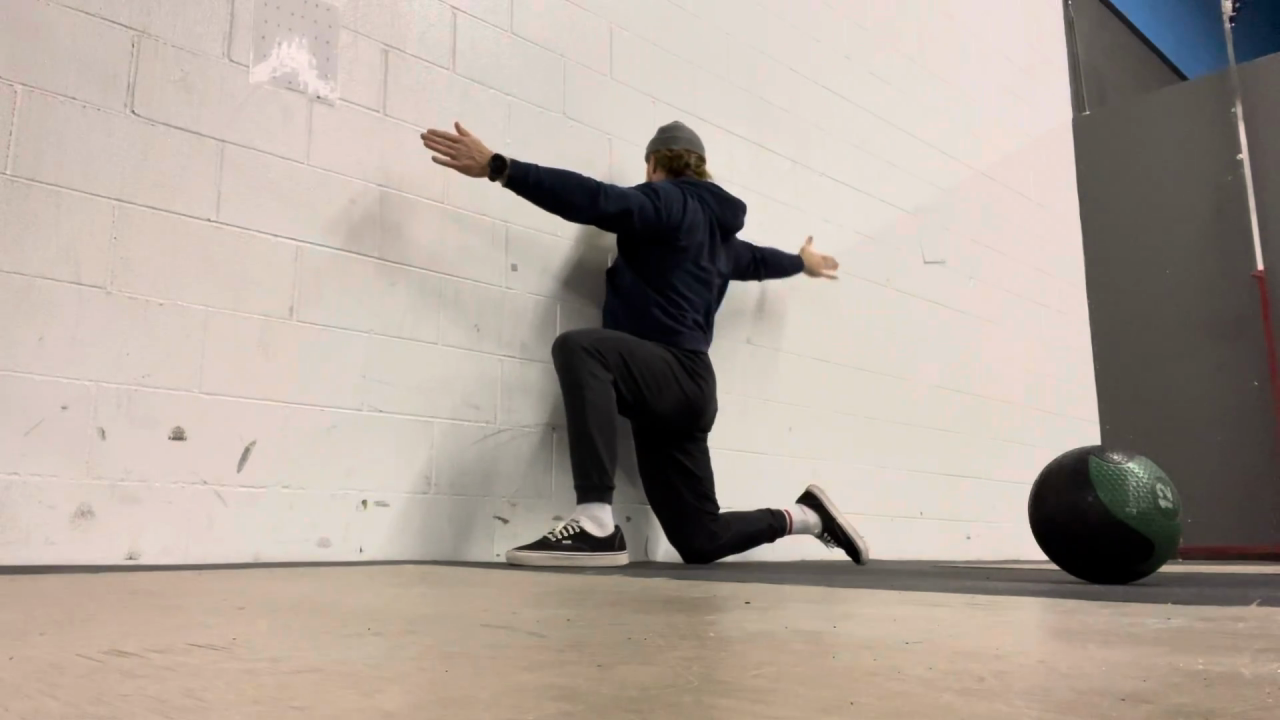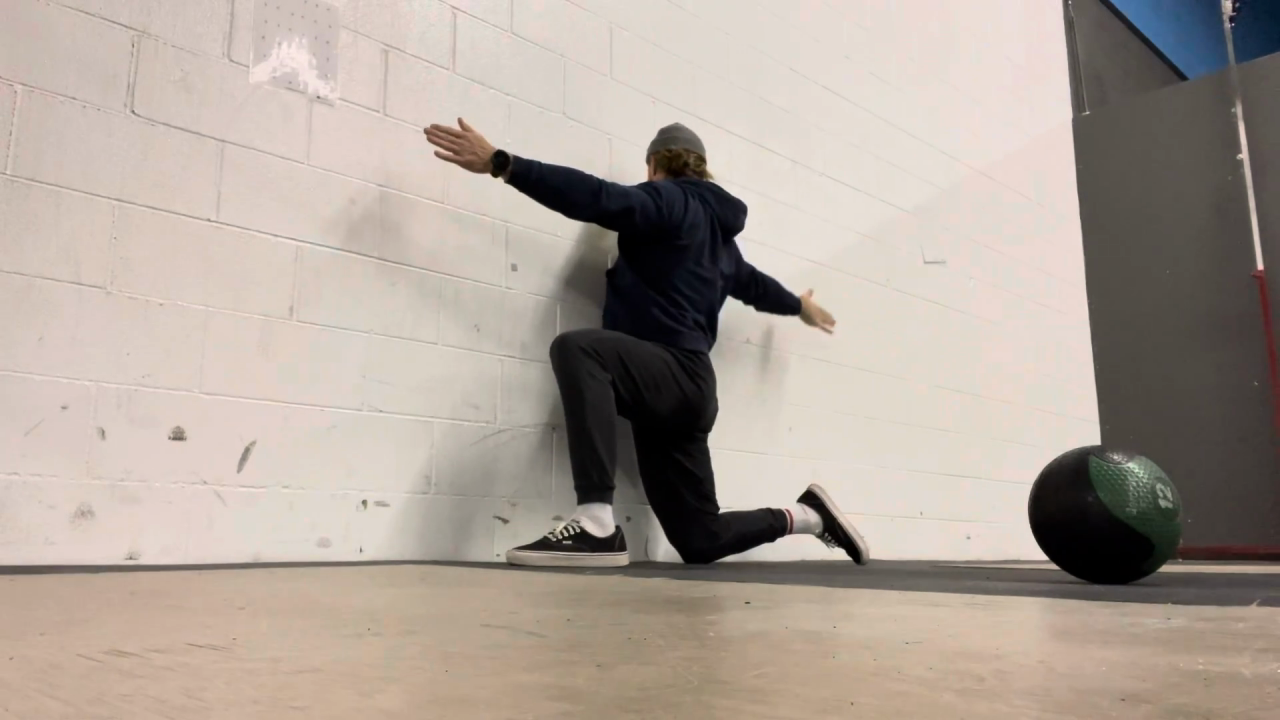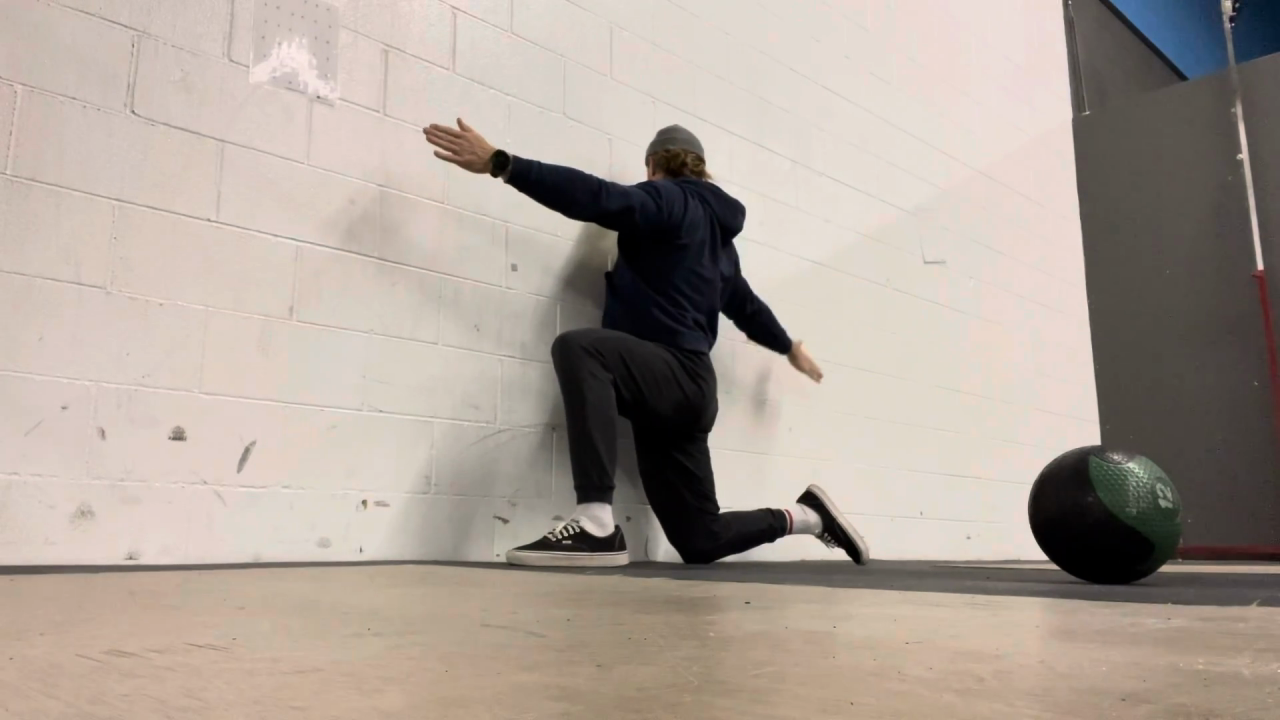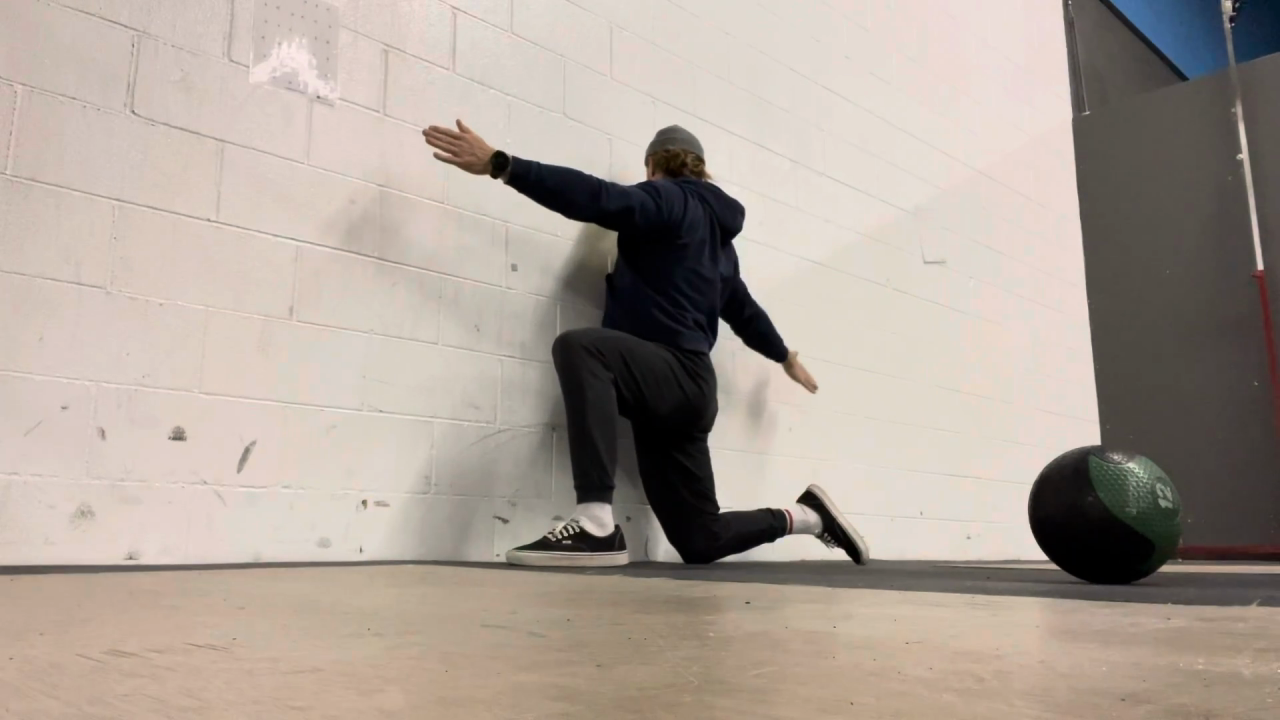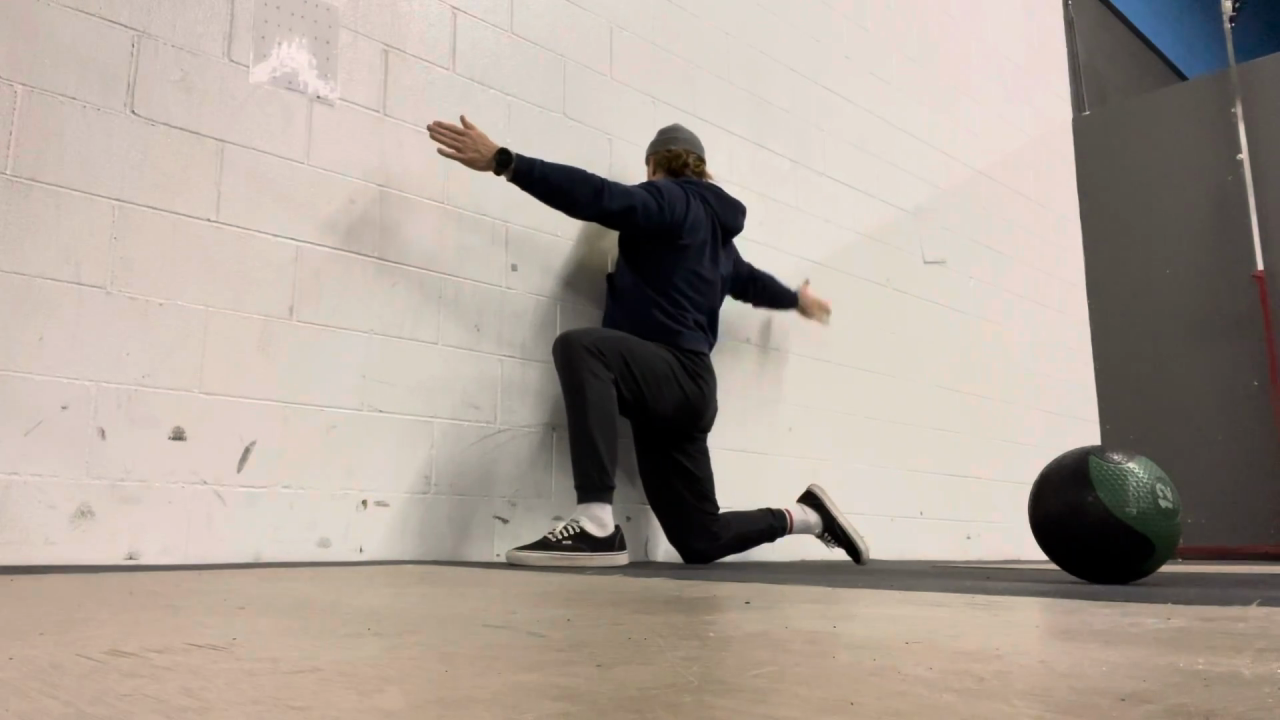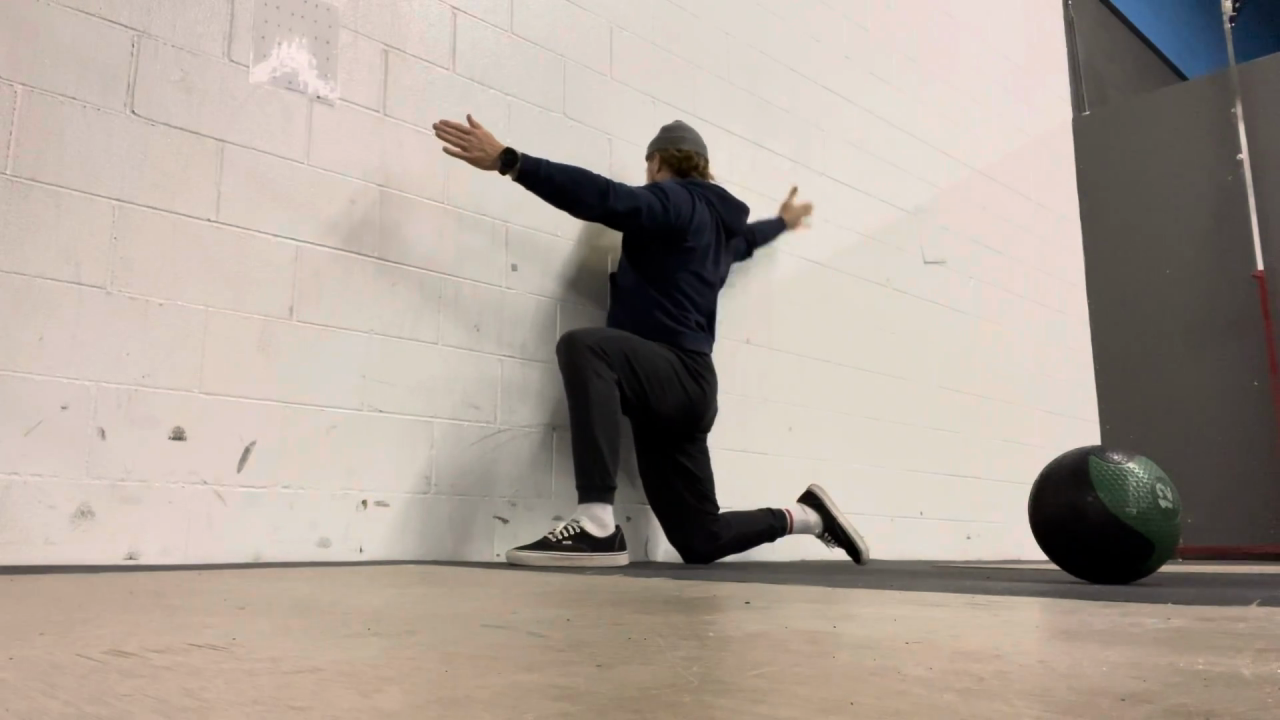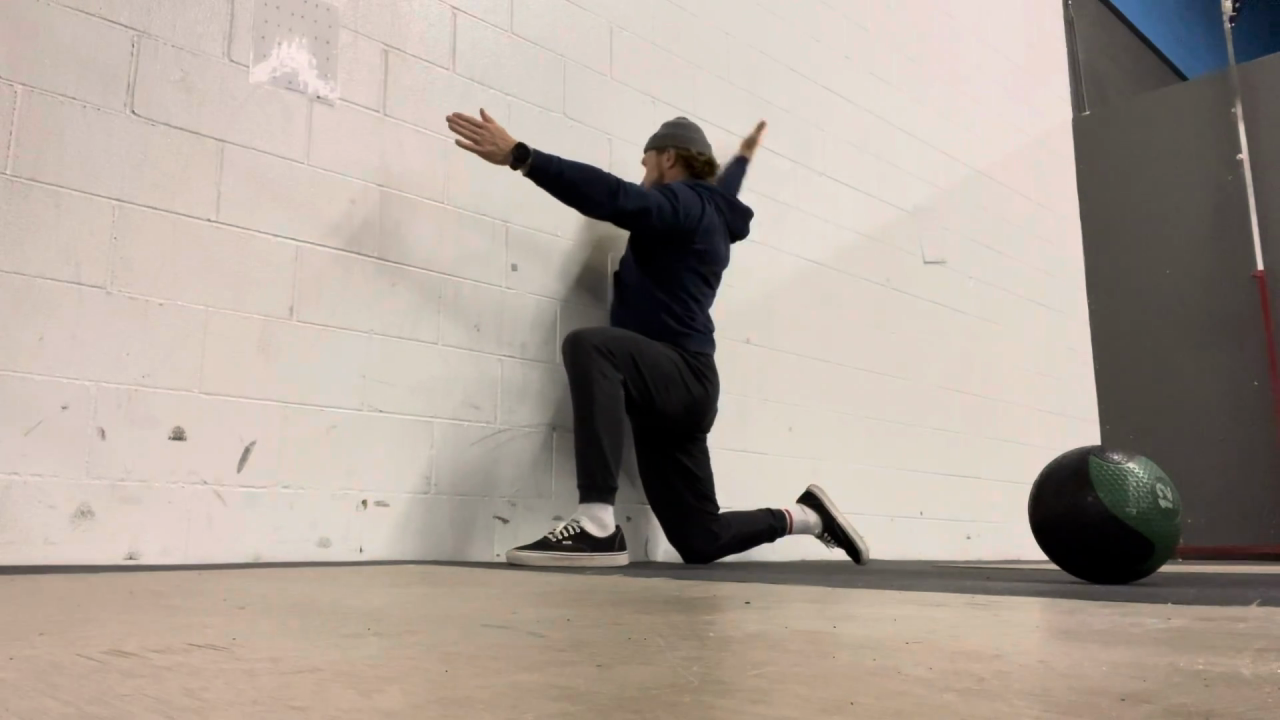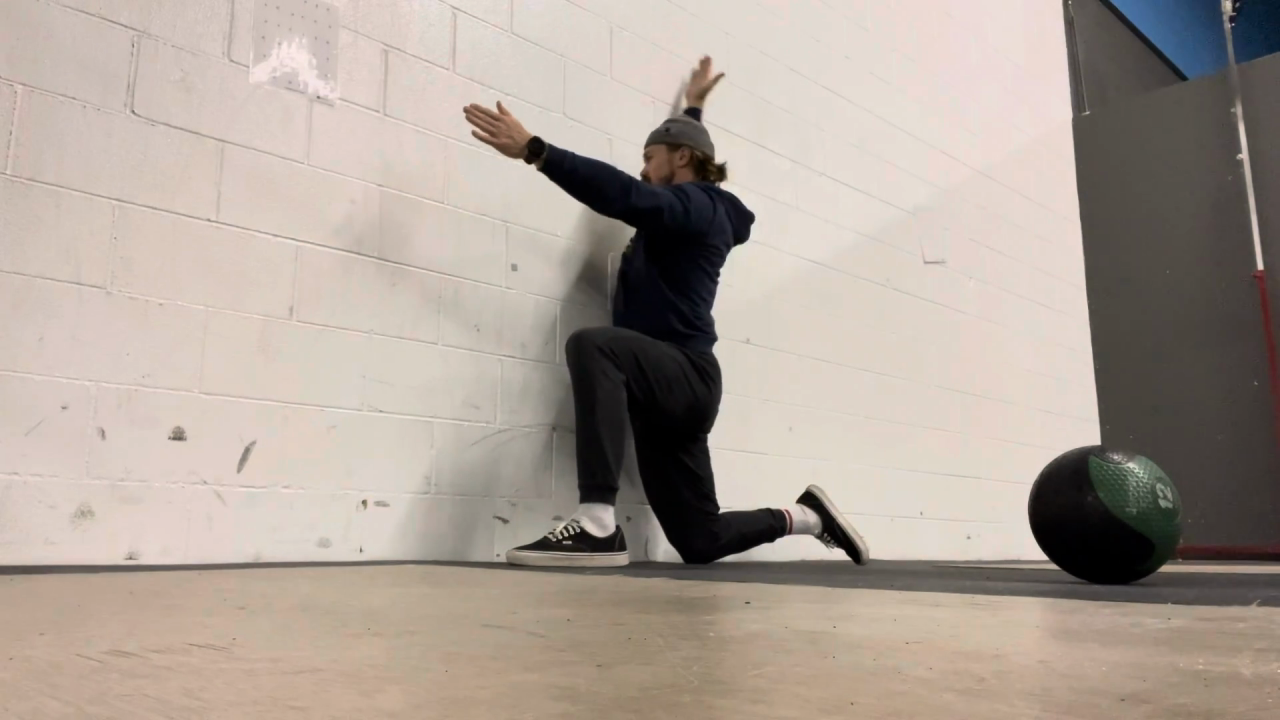
dt=0.2s
person 1, frame 1
left shoulder: (668, 201)
right shoulder: (713, 224)
left elbow: (593, 200)
right elbow: (752, 260)
left wrist: (496, 166)
right wrist: (800, 261)
left hip: (675, 376)
right hip: (682, 386)
right knee: (700, 541)
left ankle: (596, 527)
right ankle: (806, 516)
person 1, frame 2
left shoulder: (669, 201)
right shoulder: (716, 227)
left elbow: (595, 198)
right elbow: (752, 282)
left wrist: (499, 163)
right wrist: (800, 306)
left hip: (675, 376)
right hip: (684, 386)
right knee: (700, 541)
left ankle: (596, 527)
right ankle: (807, 516)
person 1, frame 3
left shoulder: (668, 201)
right shoulder: (714, 228)
left elbow: (595, 197)
right elbow: (744, 303)
left wrist: (498, 162)
right wrist: (790, 349)
left hip: (677, 377)
right hip: (683, 387)
right knee: (700, 541)
left ankle: (595, 527)
right ankle: (806, 517)
person 1, frame 4
left shoulder: (668, 201)
right shoulder: (714, 229)
left elbow: (595, 198)
right elbow: (741, 305)
left wrist: (498, 163)
right wrist: (787, 356)
left hip: (676, 377)
right hip: (684, 387)
right knee: (700, 541)
left ankle: (596, 526)
right ankle: (808, 517)
person 1, frame 5
left shoulder: (670, 201)
right shoulder: (714, 226)
left elbow: (597, 198)
right elbow: (749, 280)
left wrist: (502, 160)
right wrist: (798, 300)
left hip: (678, 377)
right hip: (682, 387)
right knee: (700, 541)
left ankle: (596, 527)
right ankle: (806, 516)
person 1, frame 6
left shoulder: (674, 203)
right shoulder: (709, 216)
left elbow: (602, 199)
right elbow: (743, 239)
left wrist: (507, 160)
right wrist: (784, 221)
left hip: (678, 377)
right hip: (679, 387)
right knee: (700, 541)
left ankle: (596, 527)
right ankle: (807, 516)
person 1, frame 7
left shoulder: (684, 206)
right shoulder: (704, 212)
left elbow: (612, 197)
right elbow: (719, 194)
left wrist: (519, 155)
right wrist: (743, 158)
left hip: (682, 378)
right hip: (676, 385)
right knee: (700, 541)
left ankle: (597, 528)
right ankle: (806, 516)
person 1, frame 8
left shoulder: (698, 208)
right shoulder: (692, 213)
left elbow: (622, 195)
left wrist: (532, 149)
right wrist: (692, 110)
left hip: (684, 378)
right hip: (672, 385)
right knee: (700, 541)
left ankle: (598, 528)
right ankle: (806, 516)
